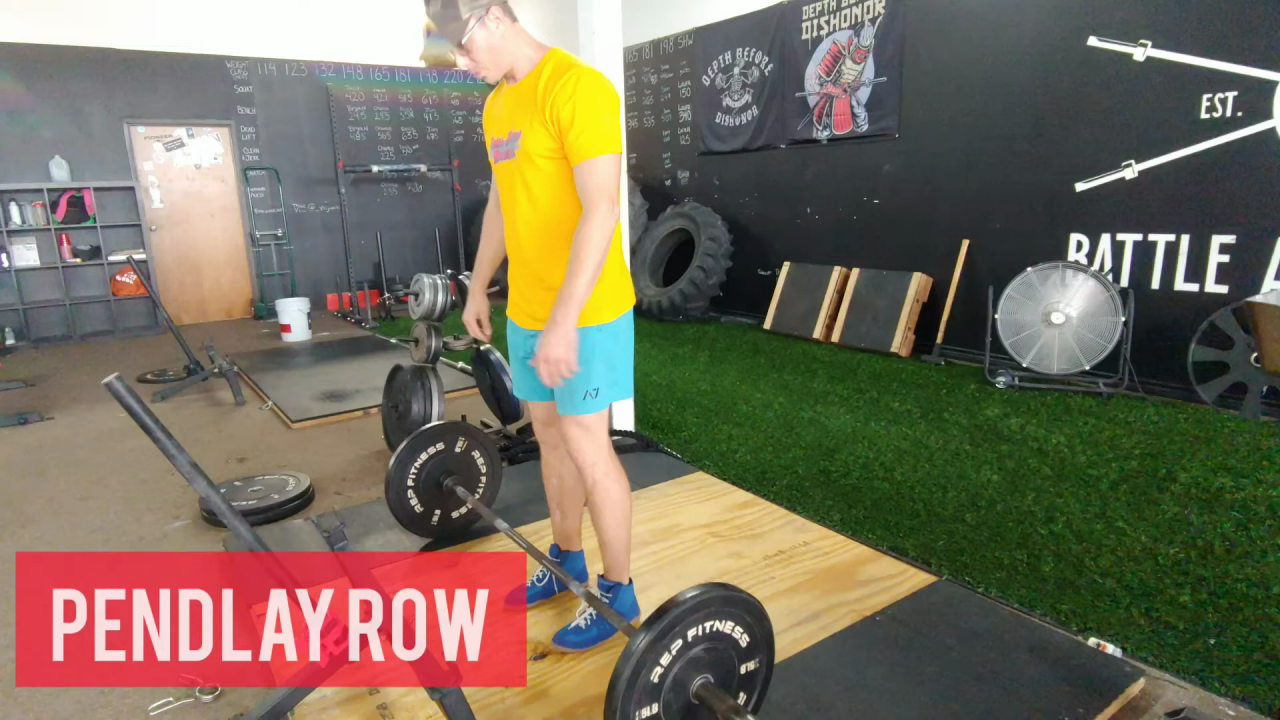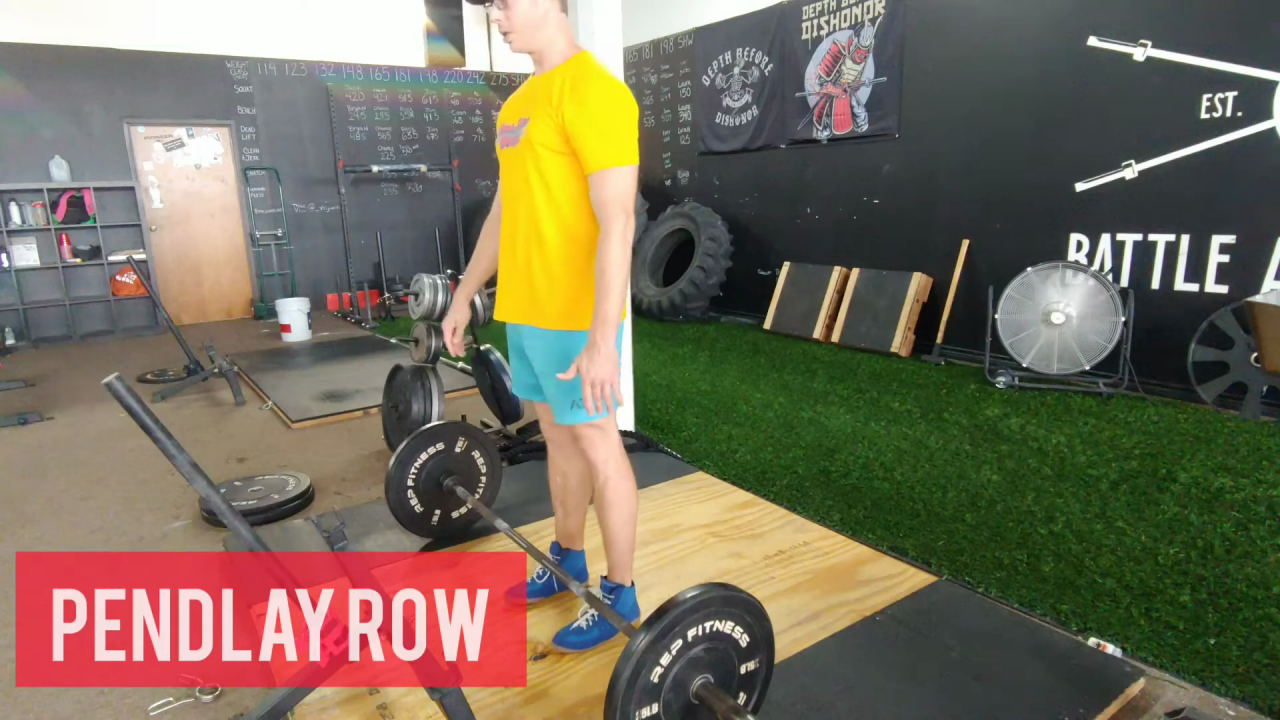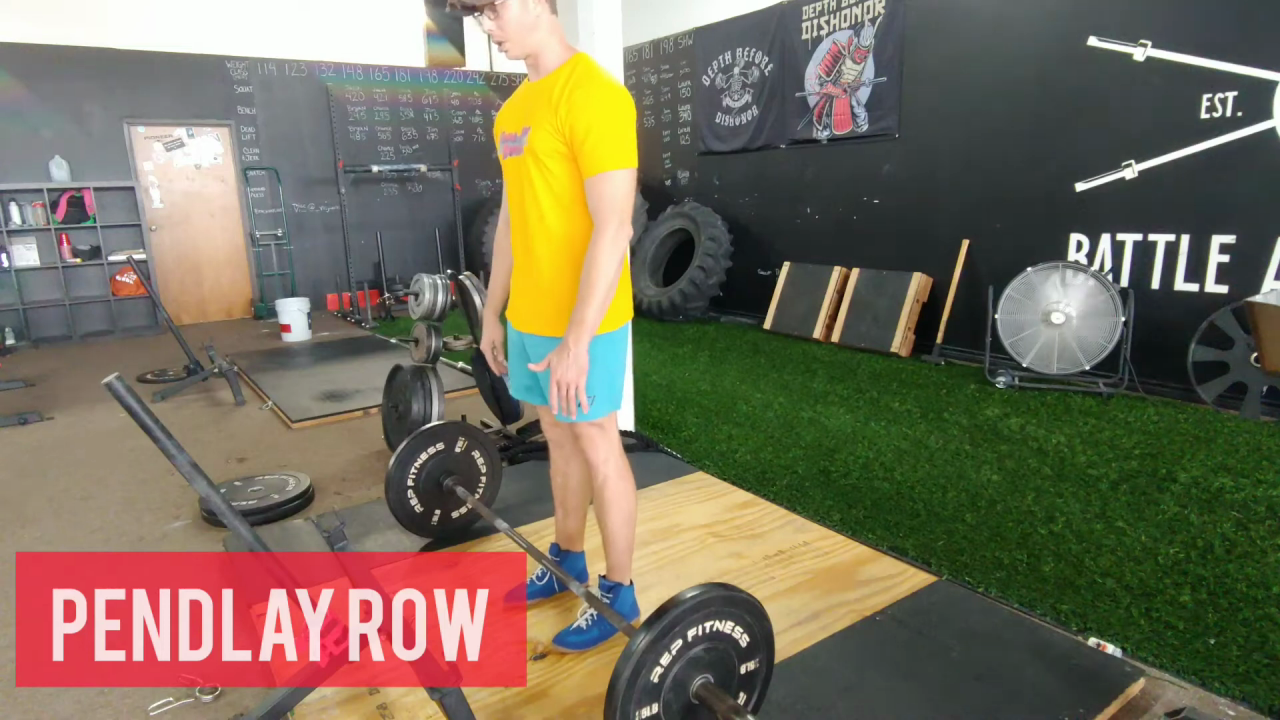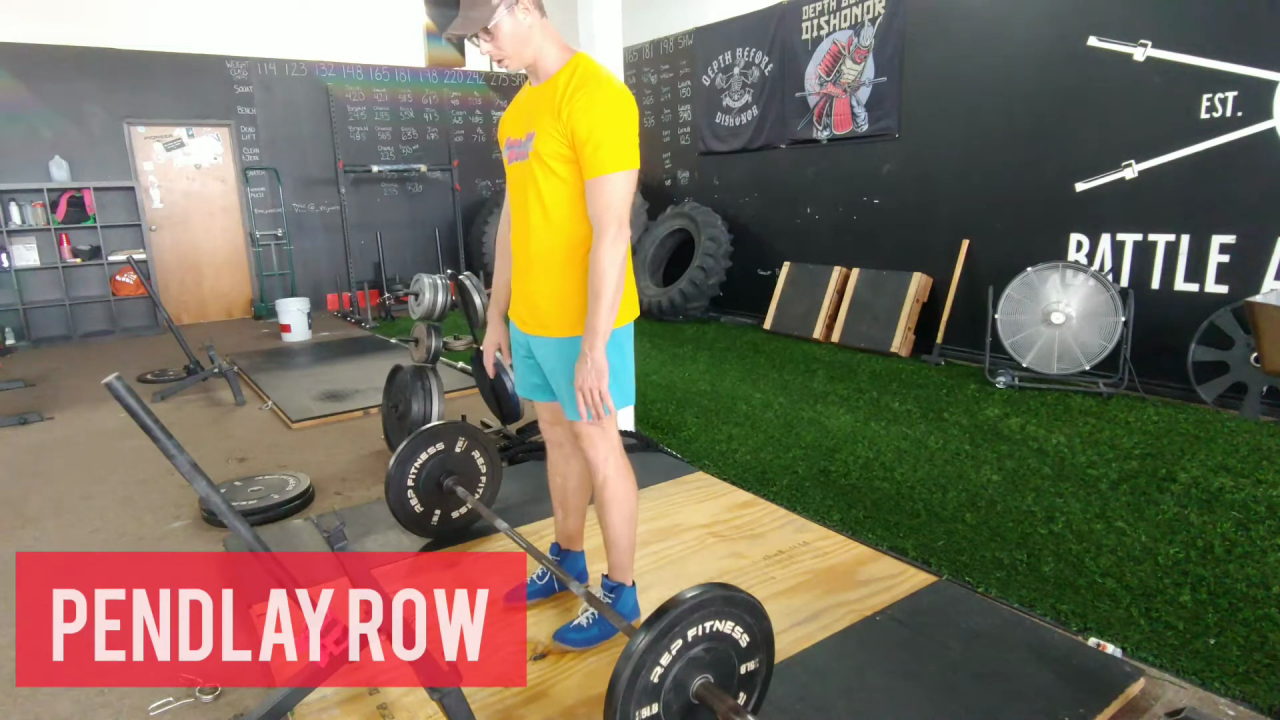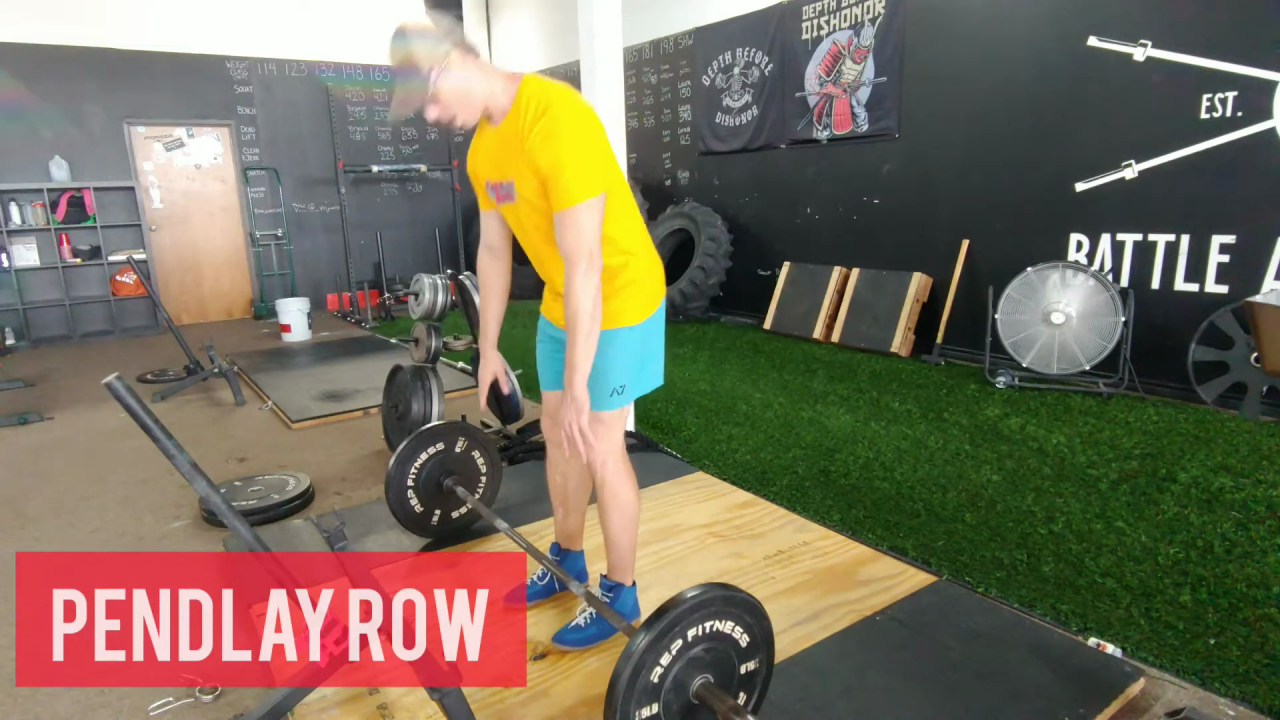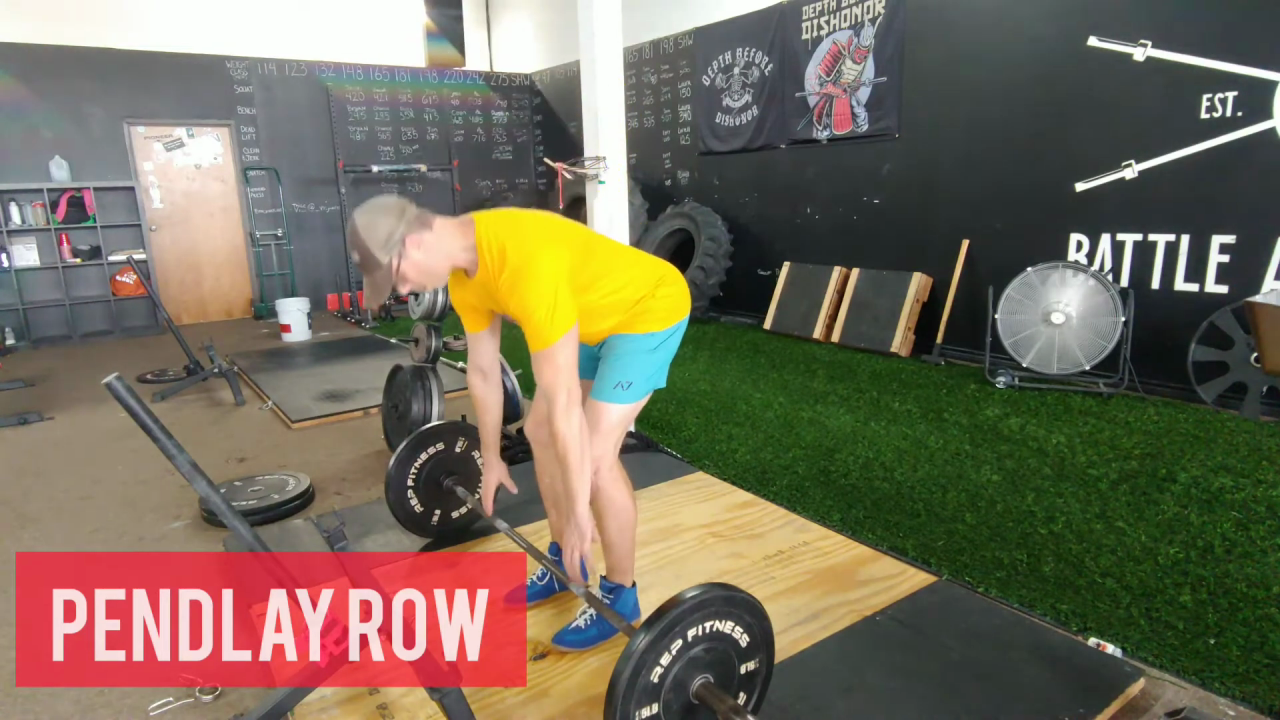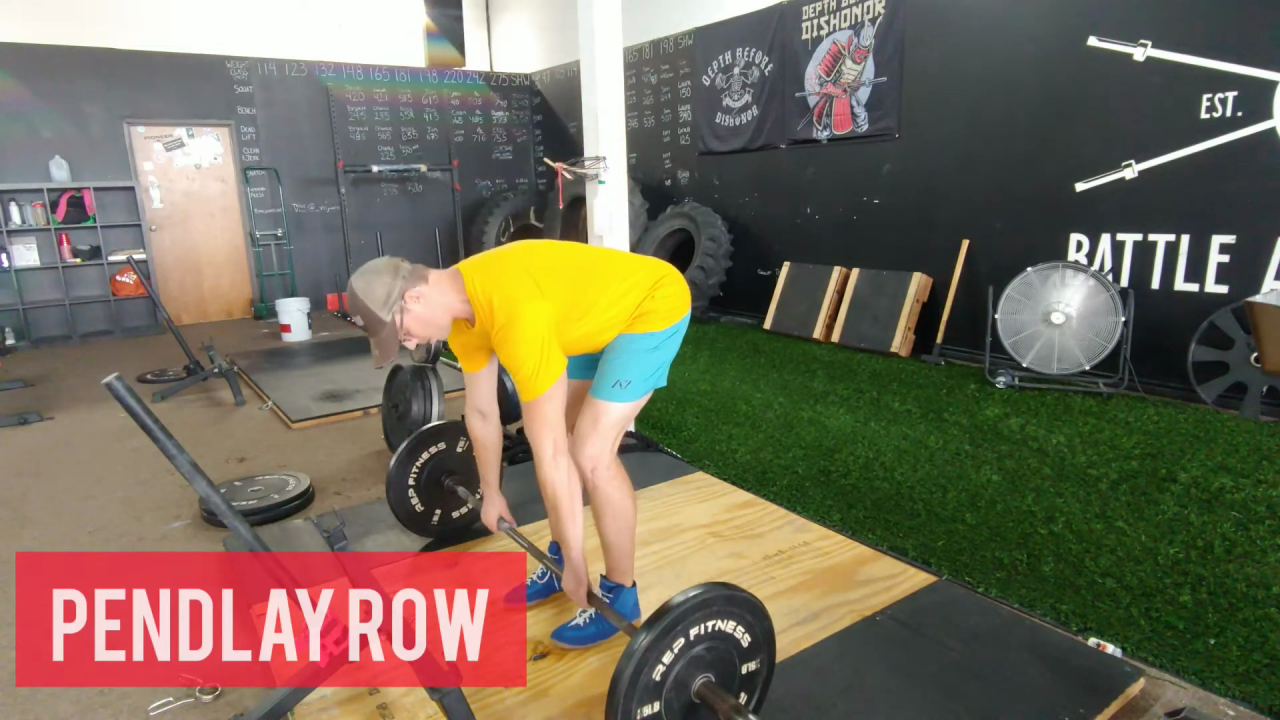
dt=0.5s
person 1, frame 1
left shoulder: (576, 88)
right shoulder: (498, 104)
left elbow: (601, 211)
left wrist: (565, 321)
right wrist: (479, 285)
left hip: (584, 311)
right hip: (528, 308)
left knee: (585, 441)
right knee: (550, 433)
left ankle: (618, 591)
right ankle: (566, 560)
person 1, frame 2
left shoulder: (595, 93)
right shoulder: (523, 99)
left elbow: (617, 226)
left wrist: (603, 340)
right wrist: (464, 294)
left hip: (573, 316)
right hip: (527, 308)
left knee: (595, 443)
right knee: (558, 437)
left ankle: (619, 593)
right ankle: (568, 559)
person 1, frame 3
left shoulder: (594, 95)
right shoulder: (515, 106)
left elbow: (612, 229)
left wrist: (577, 341)
right wrist: (493, 312)
left hip: (581, 318)
right hip: (530, 314)
left knee: (595, 443)
right knee: (559, 437)
left ankle: (619, 593)
right ankle: (567, 560)
person 1, frame 4
left shoulder: (596, 97)
right shoulder: (520, 108)
left elbow: (611, 233)
left wrist: (595, 348)
right wrist: (497, 316)
left hip: (582, 321)
right hip: (533, 317)
left knee: (597, 446)
right knee: (558, 437)
left ankle: (620, 593)
right ankle: (567, 560)
person 1, frame 5
left shoulder: (559, 123)
right shoulder: (485, 147)
left elbow: (584, 265)
right elbow: (493, 250)
left wrist: (578, 386)
right wrist: (487, 346)
left hip: (621, 300)
right hip: (561, 305)
left knee: (597, 443)
right knee: (556, 431)
left ankle: (620, 595)
right ankle: (566, 562)
person 1, frame 6
left shoulder: (526, 266)
right shoulder: (463, 274)
left elbow: (564, 404)
right elbow: (483, 371)
left wrist: (578, 515)
right wrist: (491, 458)
left hip: (650, 308)
right hip: (597, 314)
left knee: (594, 454)
right knee: (539, 431)
left ankle: (620, 596)
right ankle: (563, 563)
person 1, frame 7
left shoulder: (516, 316)
right shoulder: (460, 304)
left elbow: (552, 453)
right elbow: (480, 411)
left wrist: (576, 563)
right wrist: (490, 493)
left hip: (653, 306)
right hip: (603, 309)
left knee: (591, 453)
right knee: (546, 429)
left ankle: (619, 595)
right ankle: (557, 563)
